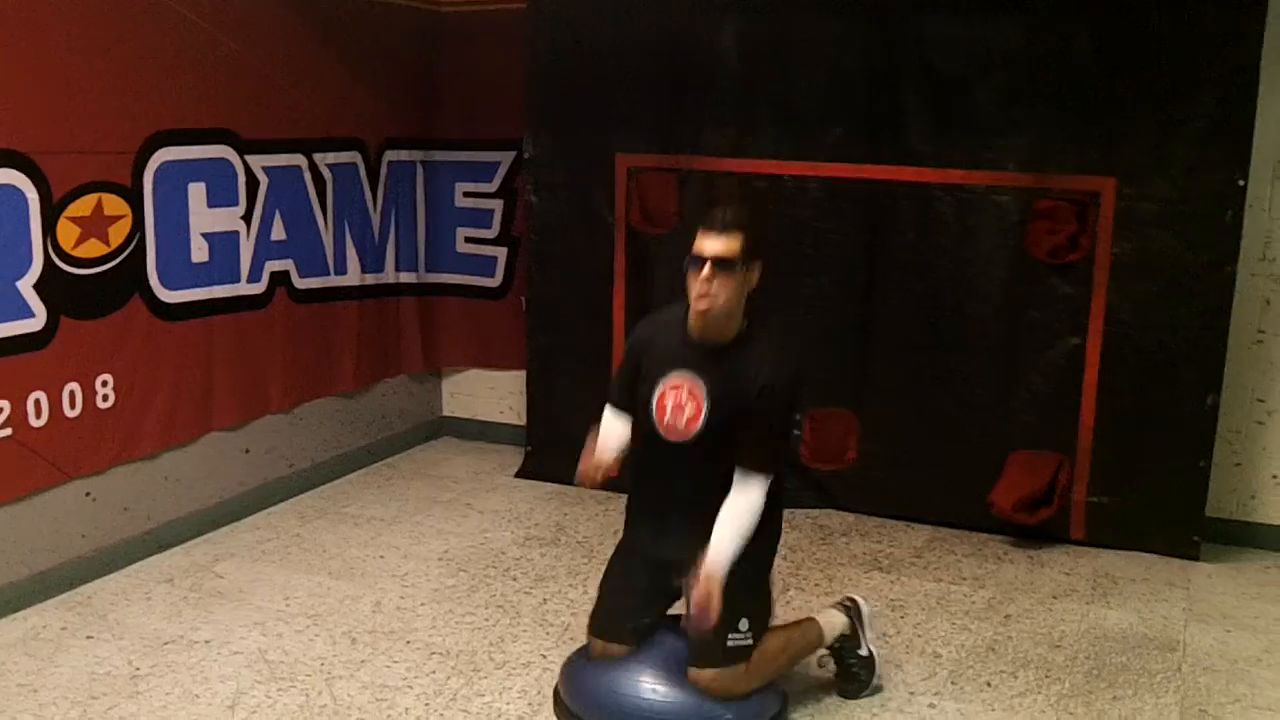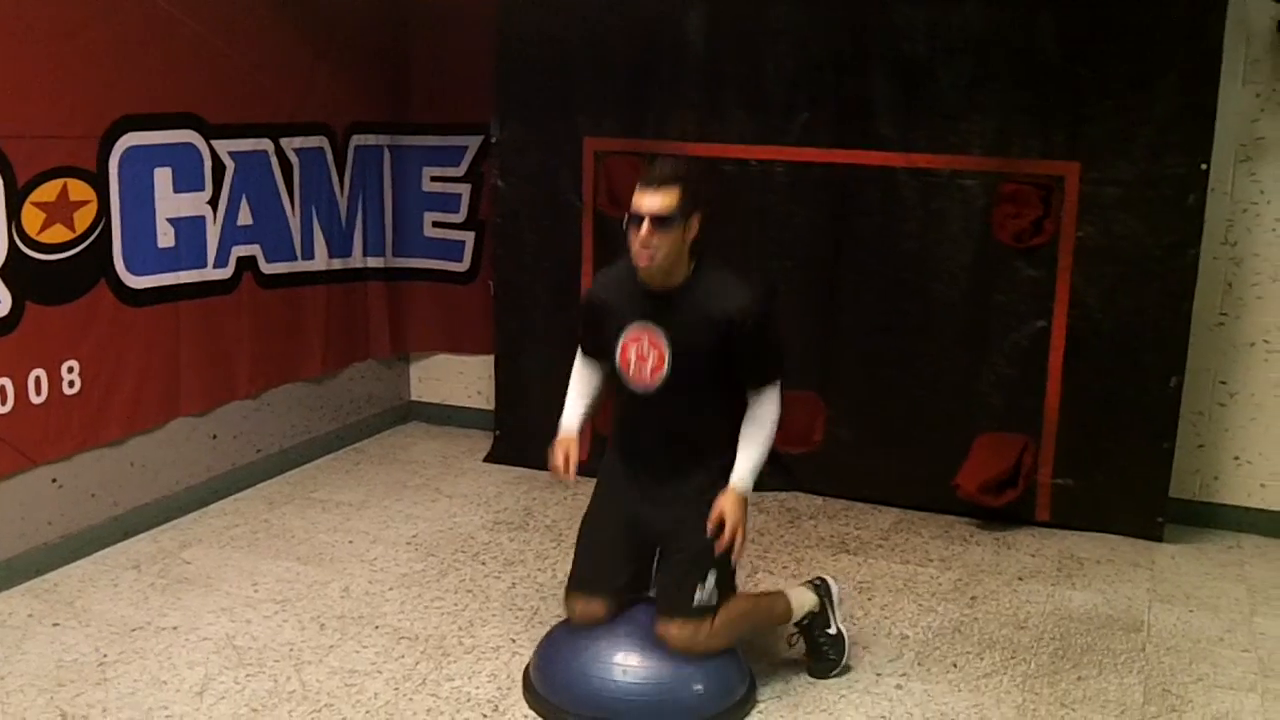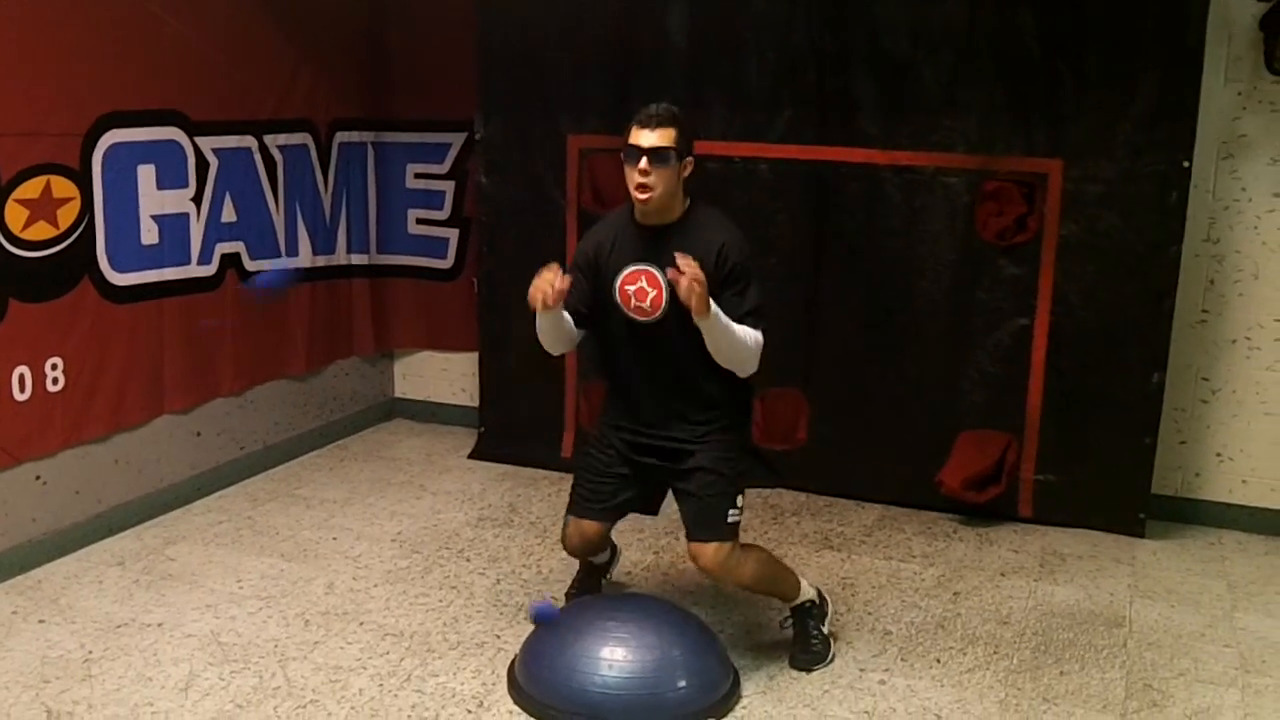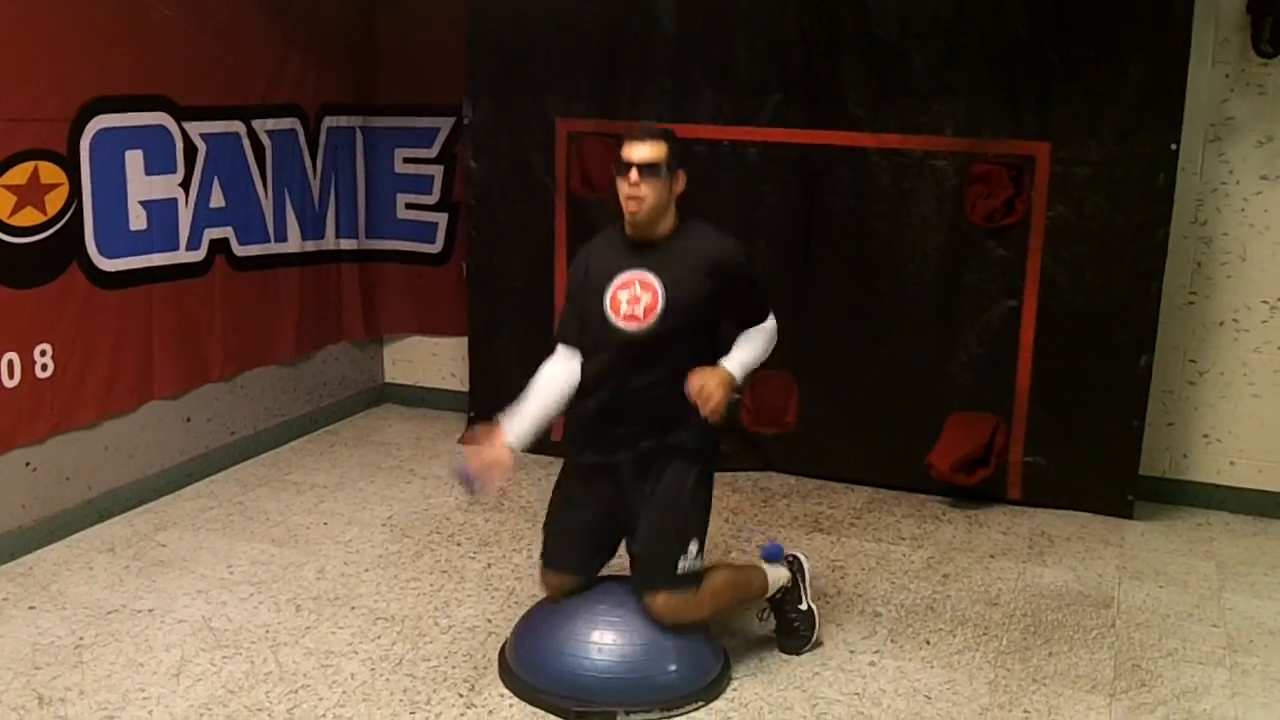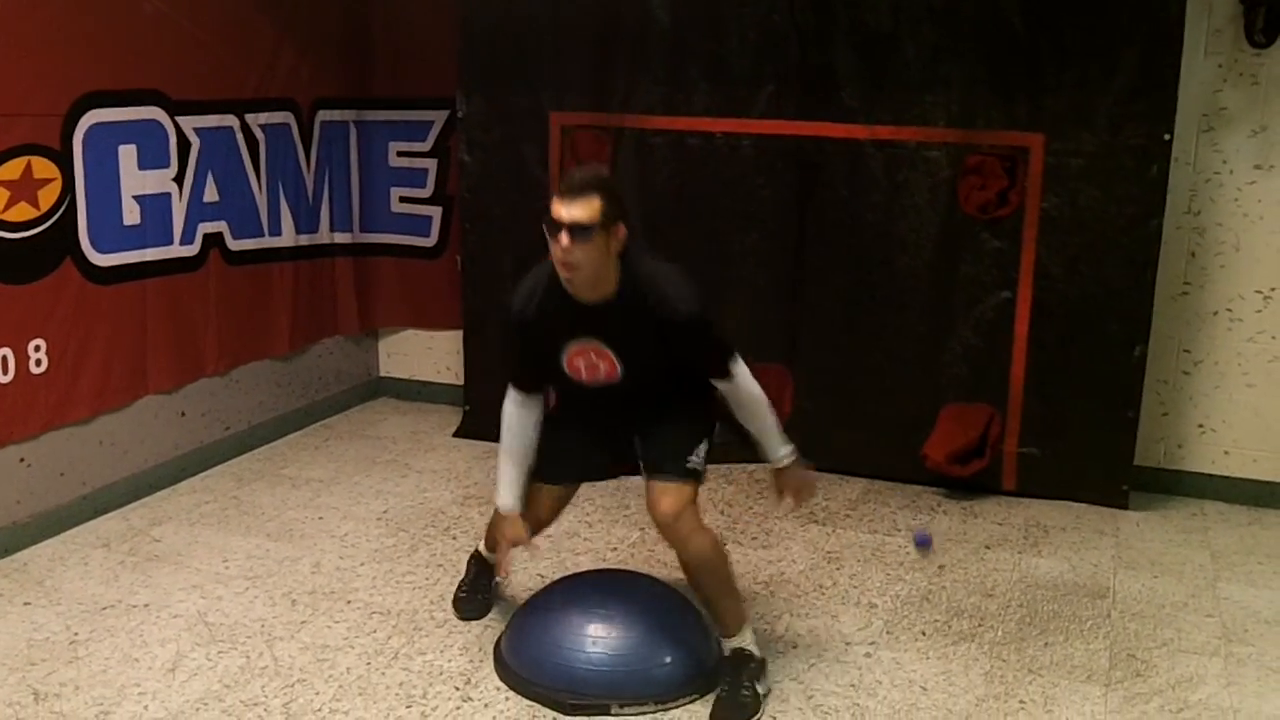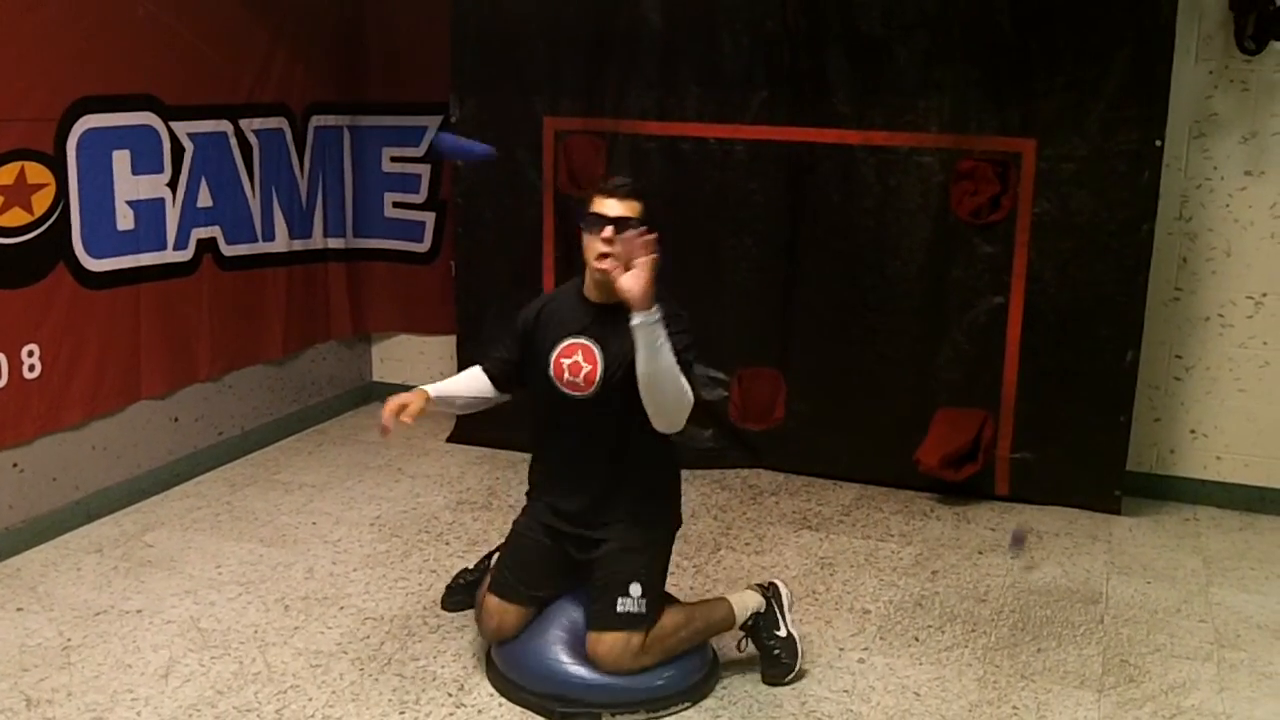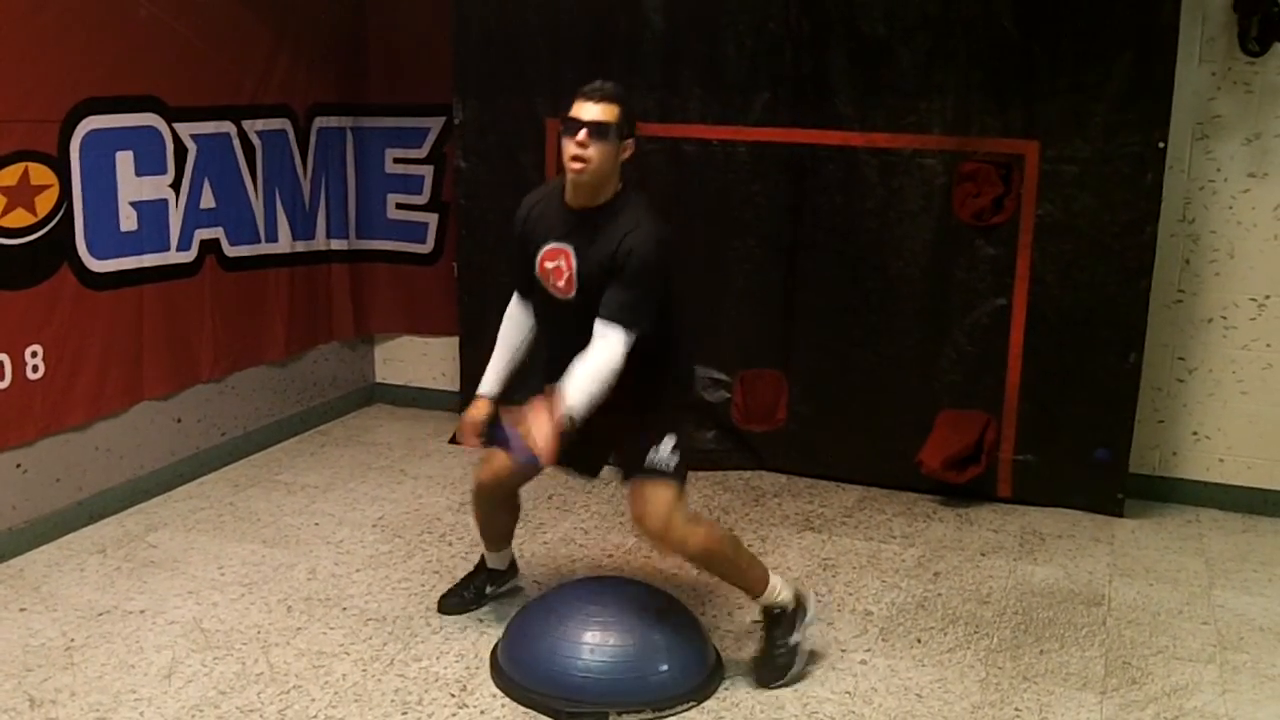
dt=0.7s
person 1, frame 1
left shoulder: (764, 372)
right shoulder: (652, 336)
left elbow: (750, 488)
right elbow: (621, 416)
left wrist: (715, 567)
right wrist: (604, 452)
left hip: (727, 531)
right hip: (652, 523)
left knee: (716, 678)
right knee: (605, 650)
left ankle: (839, 623)
right ankle: (656, 600)
person 1, frame 2
left shoulder: (730, 308)
right shoulder: (605, 293)
left elbow: (765, 395)
left wrist: (738, 486)
right wrist: (568, 426)
left hip: (700, 487)
right hip: (627, 478)
left knee: (686, 637)
right knee: (584, 614)
left ankle: (809, 603)
right ankle: (636, 577)
person 1, frame 3
left shoulder: (718, 241)
right shoulder: (603, 240)
left elbow: (748, 359)
right elbow: (560, 339)
left wrist: (706, 311)
right wrist: (549, 306)
left hip: (708, 425)
right hip: (627, 419)
left knee: (715, 558)
right knee: (579, 536)
left ankle: (807, 600)
right ankle: (600, 562)
person 1, frame 4
left shoulder: (713, 254)
right shoulder: (594, 258)
left elbow: (763, 330)
right elbow: (570, 356)
left wrist: (727, 369)
right wrist: (513, 431)
left hip: (674, 451)
right hip: (594, 450)
left knee: (672, 607)
right knee: (562, 583)
left ankle: (781, 579)
person 1, frame 5
left shoulder: (668, 301)
right shoulder: (534, 302)
left elbow: (732, 379)
right elbow: (525, 400)
left wrist: (783, 457)
right wrist: (507, 503)
left hip: (674, 405)
right hip: (586, 411)
left knee: (672, 512)
right knee: (532, 510)
left ankle: (743, 650)
right ankle: (488, 560)
person 1, frame 6
left shoulder: (654, 316)
right shoulder: (546, 312)
left elbow: (669, 420)
right elbow: (494, 381)
left wrist: (642, 312)
right wrist: (426, 395)
left hip: (633, 513)
right hip: (554, 503)
left knee: (612, 653)
right knee: (496, 625)
left ankle: (754, 606)
right ankle: (502, 566)
person 1, frame 7
left shoulder: (636, 235)
right shoulder: (536, 210)
left elbow: (611, 343)
right elbow: (525, 304)
left wrist: (559, 413)
right wrist: (486, 392)
left hip: (640, 386)
right hip: (563, 381)
left knee: (662, 523)
right knee: (490, 476)
left ankle: (783, 603)
right ankle: (497, 567)
